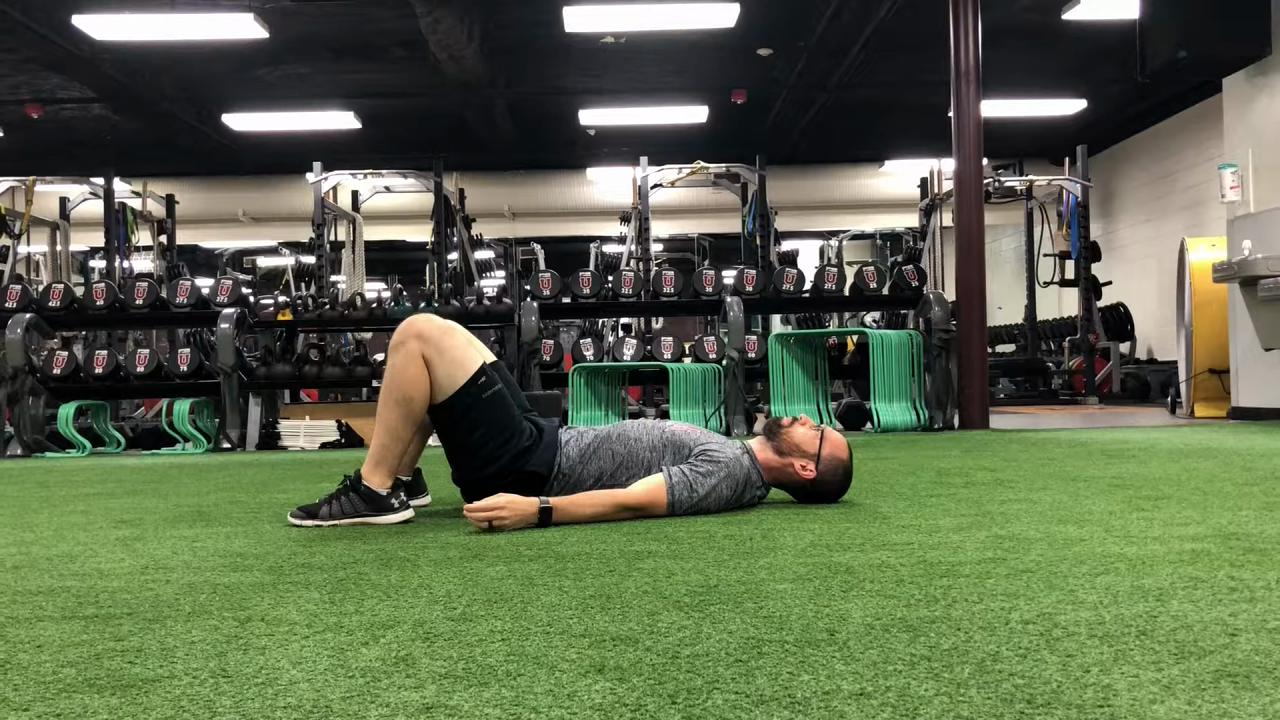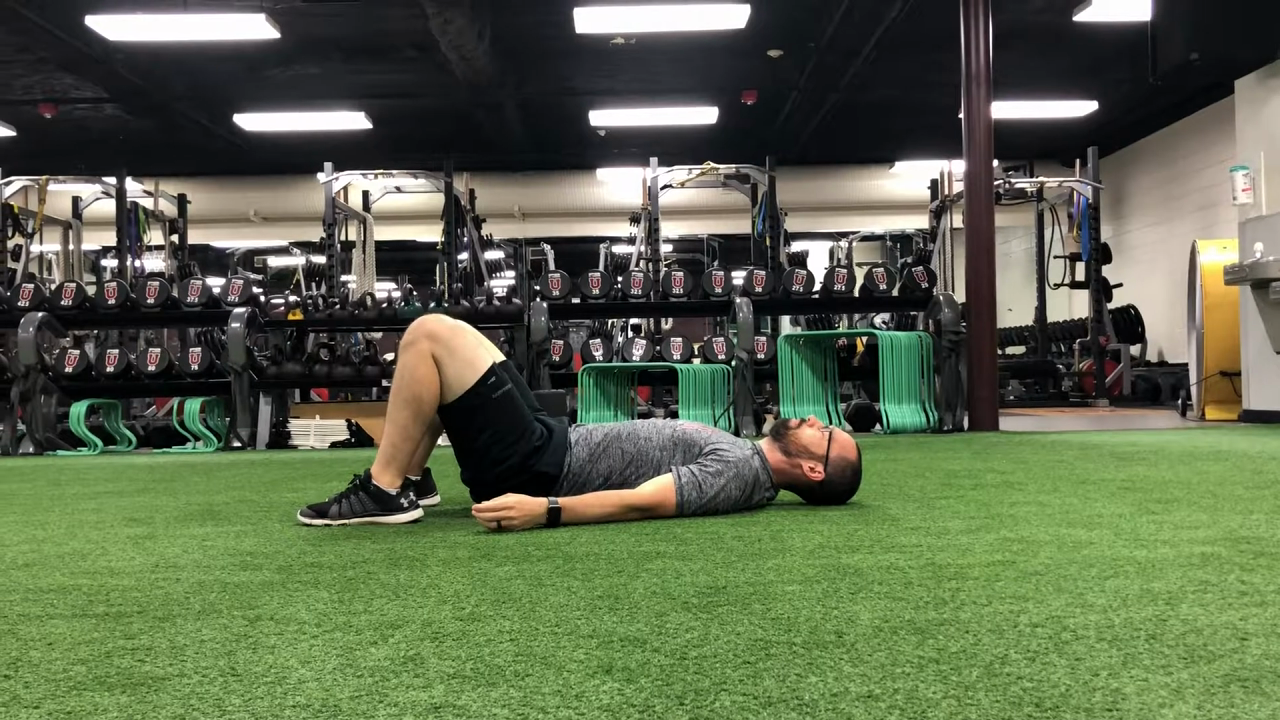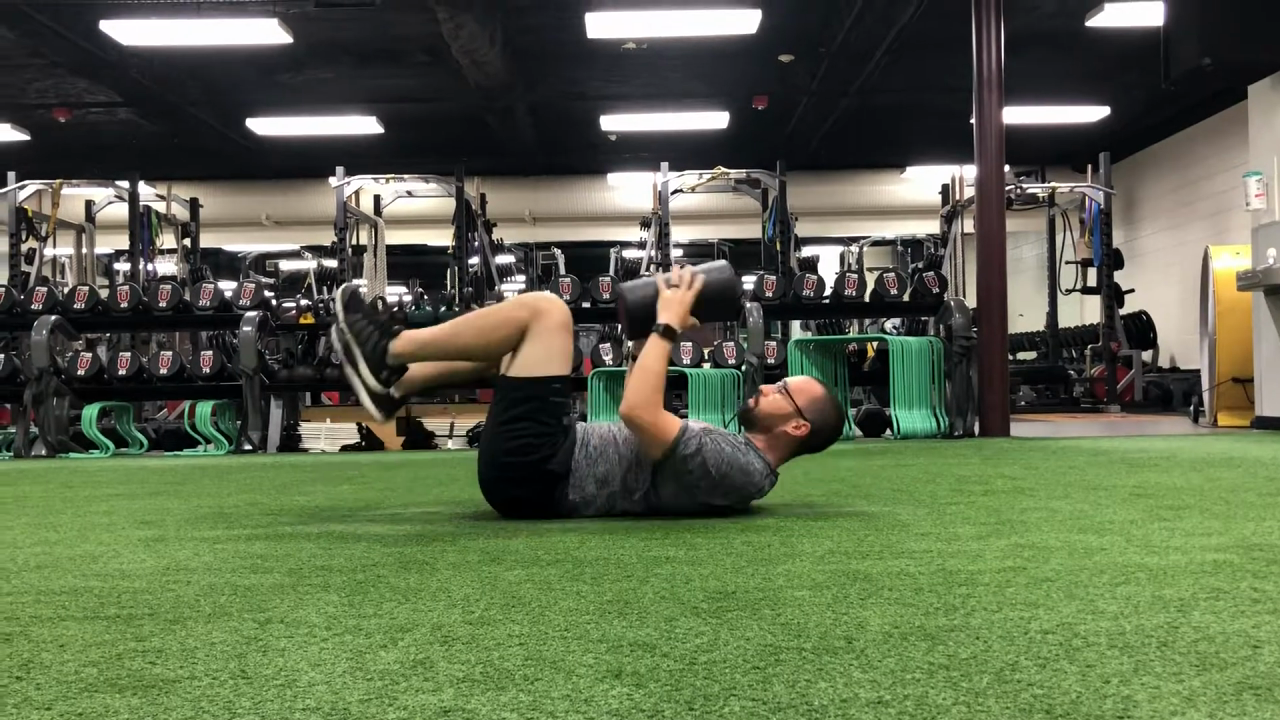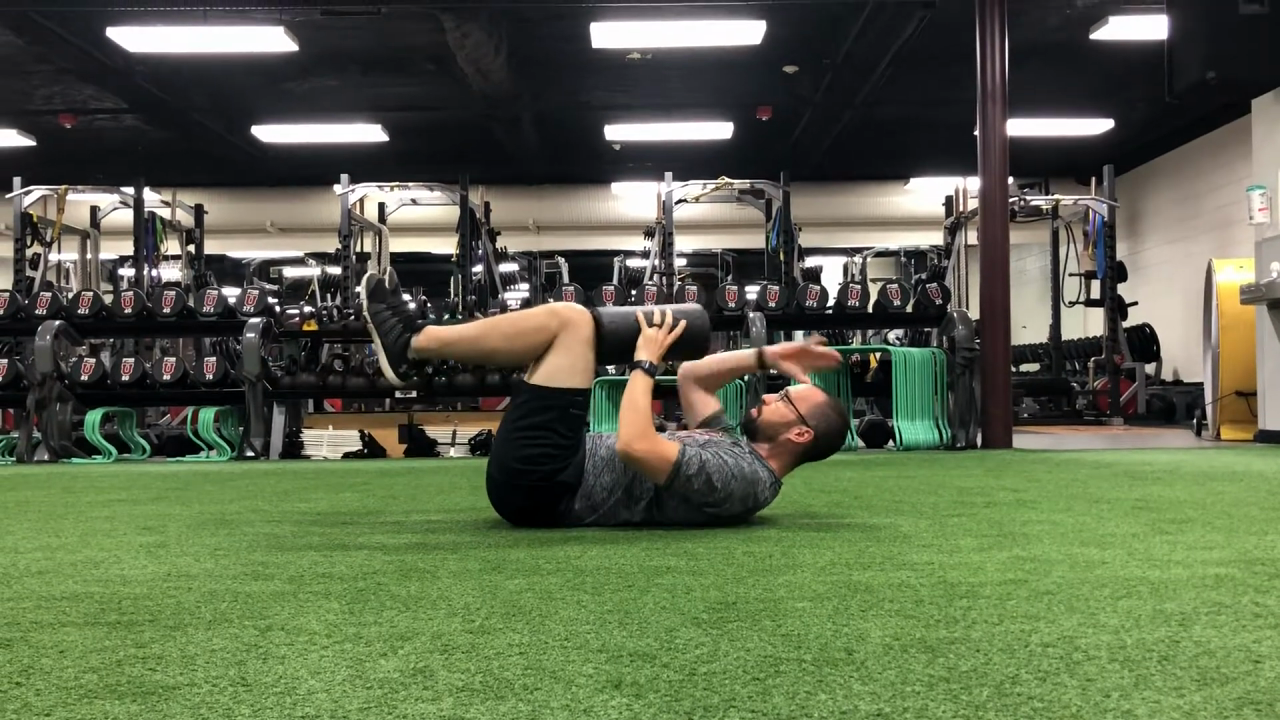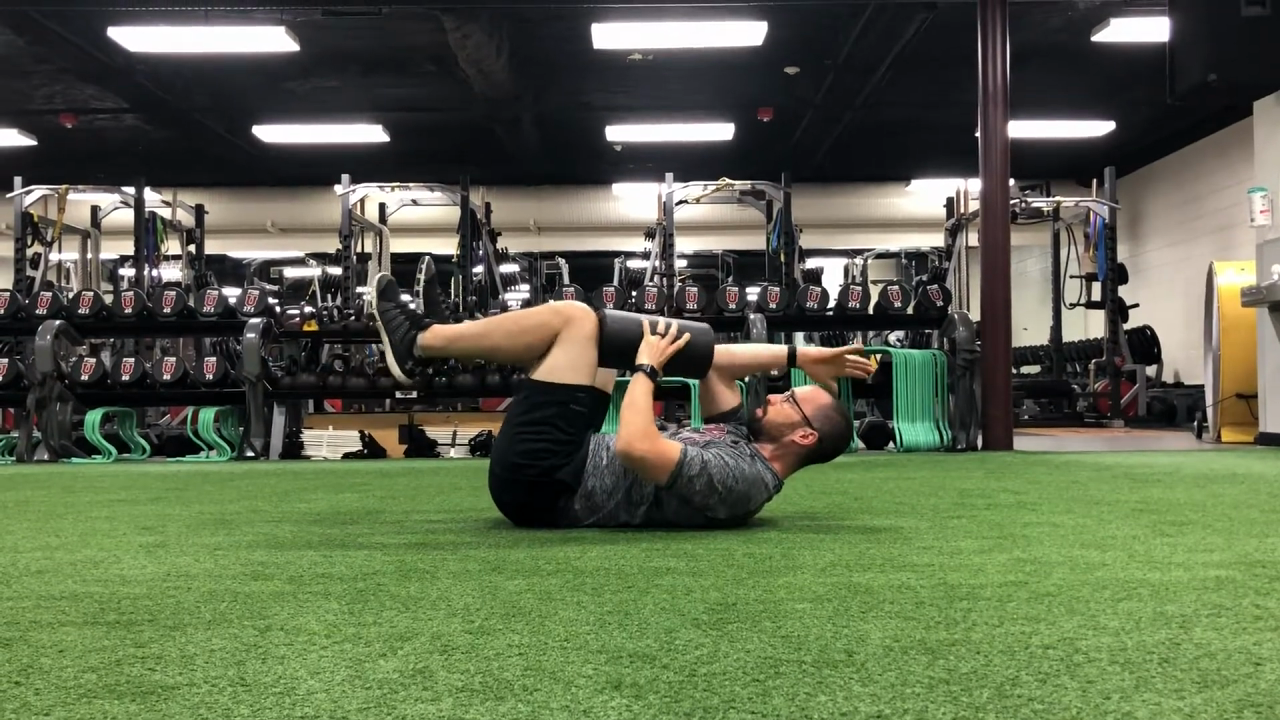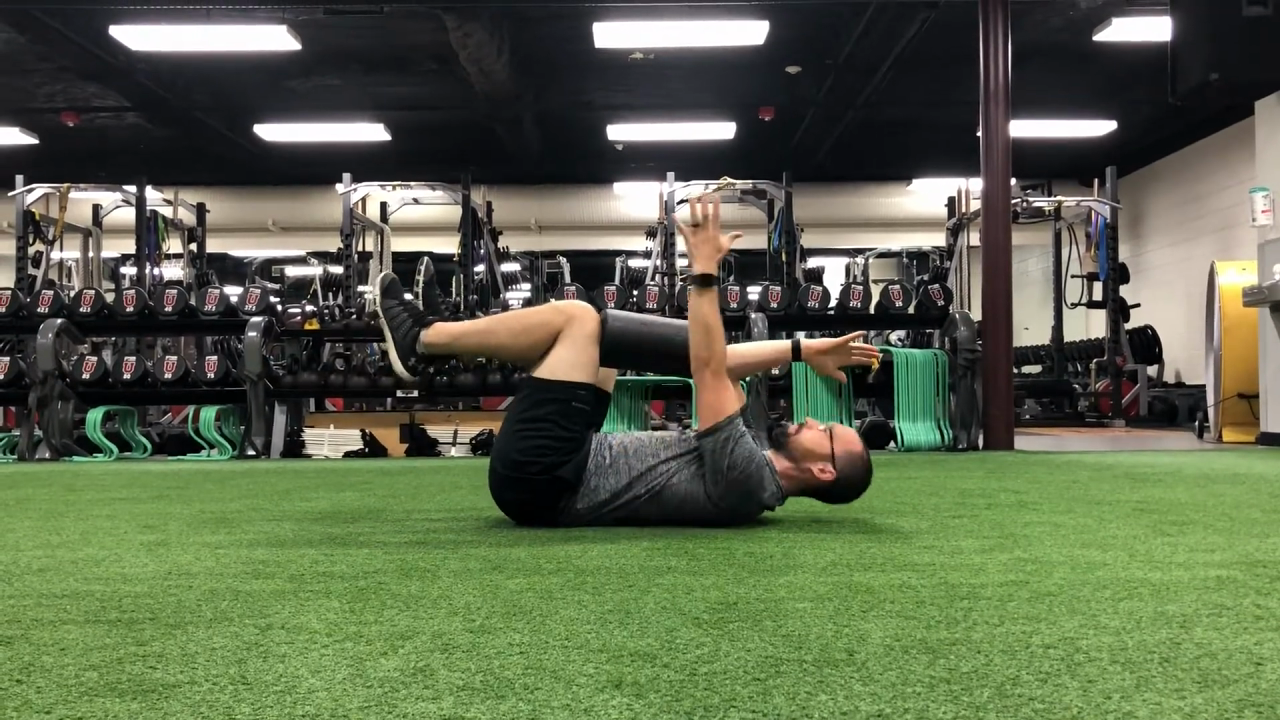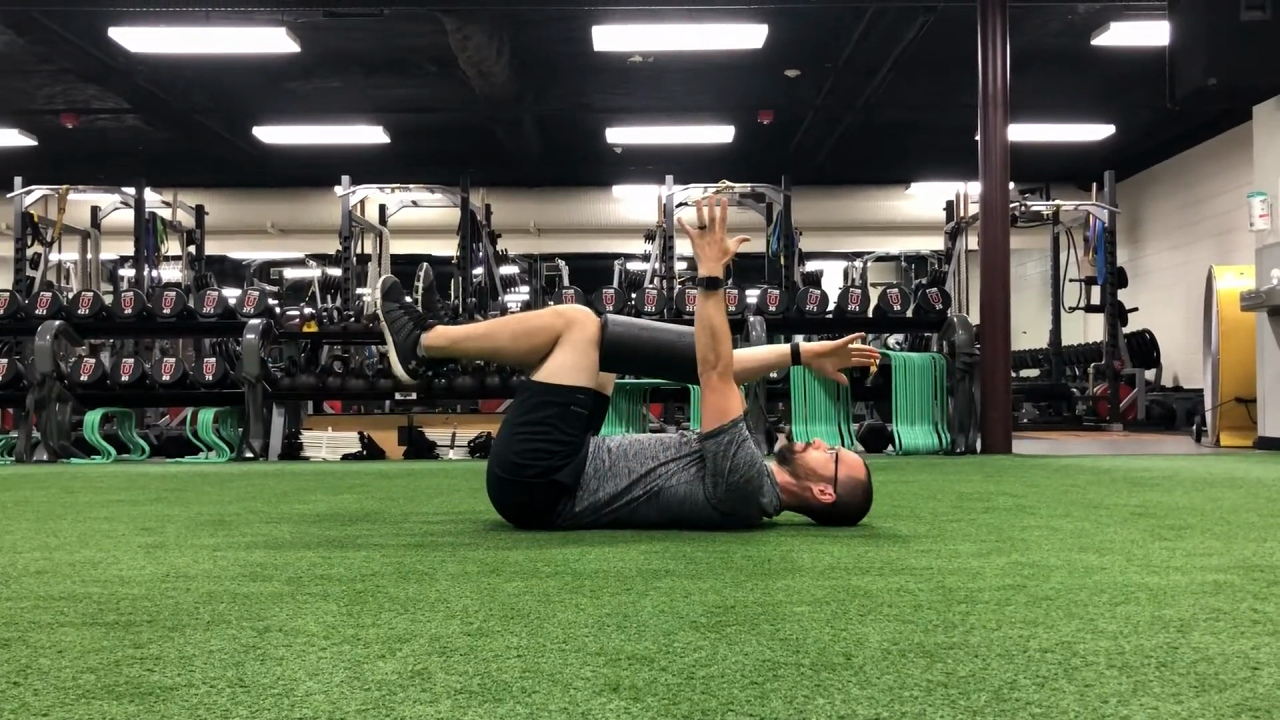
dt=0.7s
person 1, frame 1
left shoulder: (730, 472)
right shoulder: (731, 455)
left elbow: (630, 502)
left wrist: (534, 509)
left hip: (523, 468)
right hip: (545, 444)
left knee: (419, 334)
right knee: (437, 336)
left ankle: (376, 491)
right ankle: (400, 477)
person 1, frame 2
left shoulder: (739, 471)
right shoulder: (740, 455)
left elbow: (638, 503)
left wrist: (542, 509)
left hip: (533, 467)
right hip: (556, 440)
left knee: (428, 335)
right knee: (444, 338)
left ankle: (385, 490)
right ankle: (409, 477)
person 1, frame 3
left shoulder: (735, 468)
right shoulder: (736, 455)
left elbow: (637, 413)
right elbow: (646, 420)
left wrist: (668, 324)
right wrist: (649, 347)
left hip: (531, 476)
right hip: (539, 473)
left knee: (544, 309)
right knee: (520, 333)
left ankle: (387, 354)
right ankle: (392, 382)
person 1, frame 4
left shoulder: (739, 478)
right shoulder: (737, 457)
left elbow: (635, 445)
right elbow: (691, 381)
left wrist: (645, 360)
right wrist: (766, 355)
left hip: (538, 482)
right hip: (545, 480)
left knee: (570, 319)
right knee: (553, 336)
left ankle: (411, 345)
right ankle: (417, 340)
person 1, frame 5
left shoulder: (739, 478)
right shoulder: (741, 445)
left elbow: (635, 447)
right elbow: (713, 362)
left wrist: (647, 366)
right wrist: (800, 356)
left hip: (538, 481)
right hip: (556, 476)
left knee: (575, 317)
right knee: (596, 338)
left ankle: (419, 342)
right ankle: (442, 334)
person 1, frame 6
left shoulder: (746, 477)
right shoulder: (754, 462)
left elbow: (708, 370)
right elbow: (720, 367)
left wrist: (704, 270)
right wrist: (802, 349)
left hip: (539, 478)
right hip: (554, 477)
left knee: (579, 318)
right knee: (594, 337)
left ankle: (422, 338)
right ankle: (439, 332)
person 1, frame 7
left shoulder: (744, 486)
right shoulder: (751, 477)
left elbow: (716, 373)
right elbow: (721, 370)
left wrist: (710, 273)
right wrist: (804, 352)
left hip: (535, 482)
right hip: (549, 481)
left knee: (578, 320)
right knee: (597, 344)
left ankle: (422, 342)
right ankle: (435, 339)
